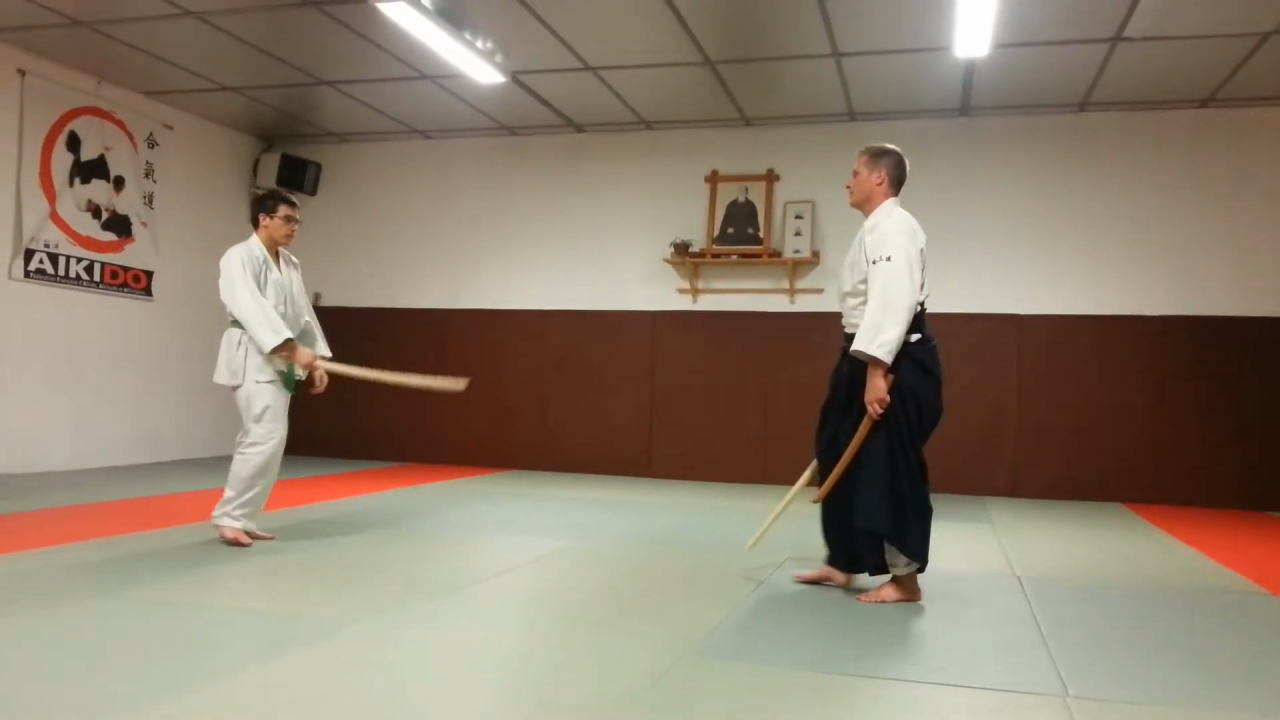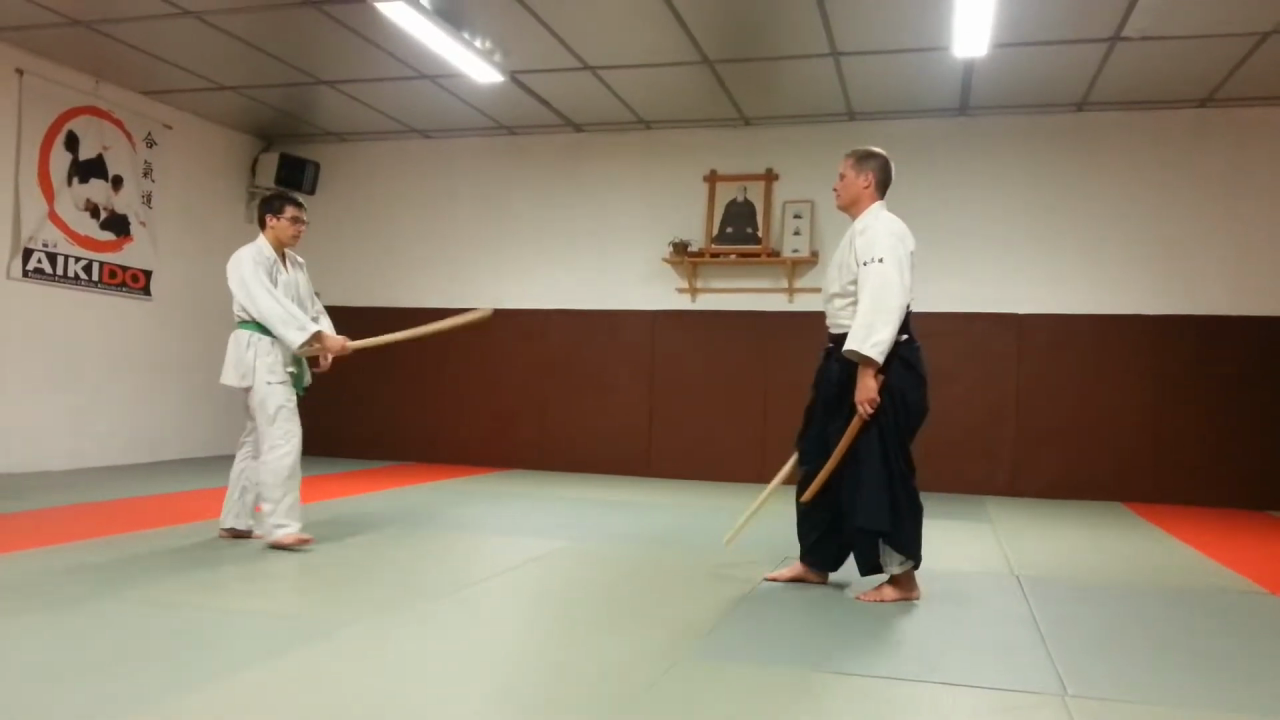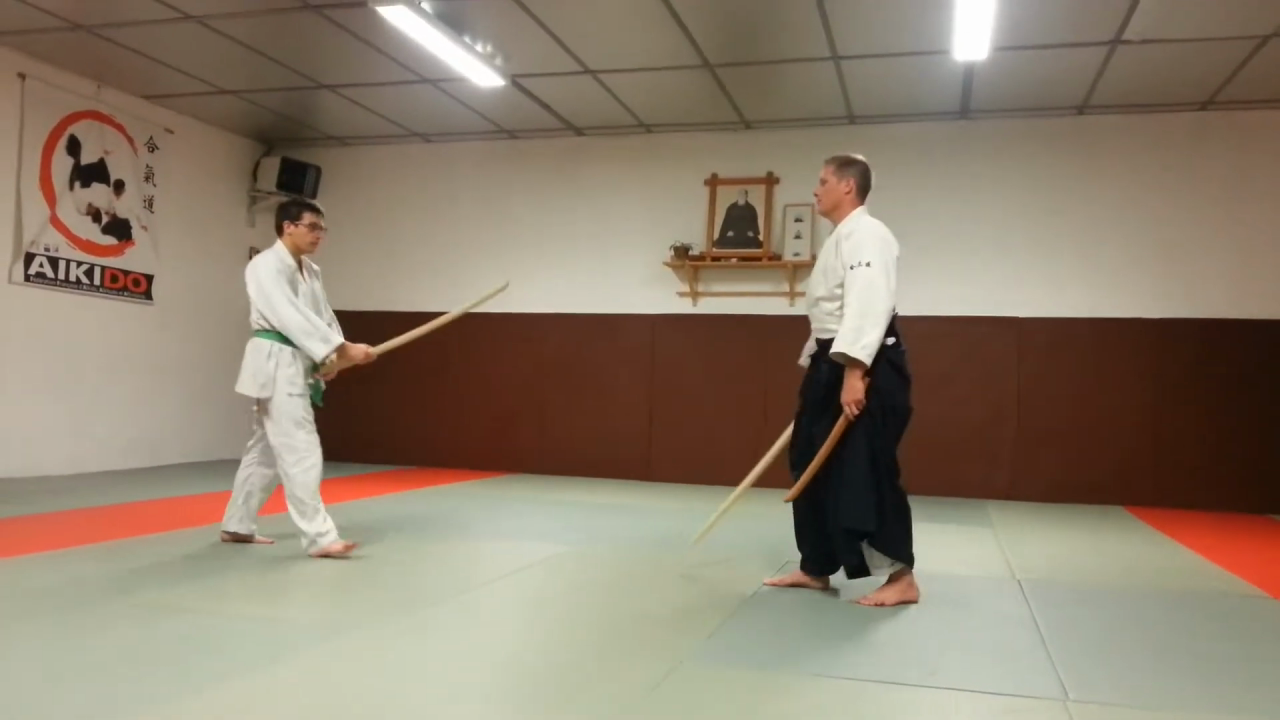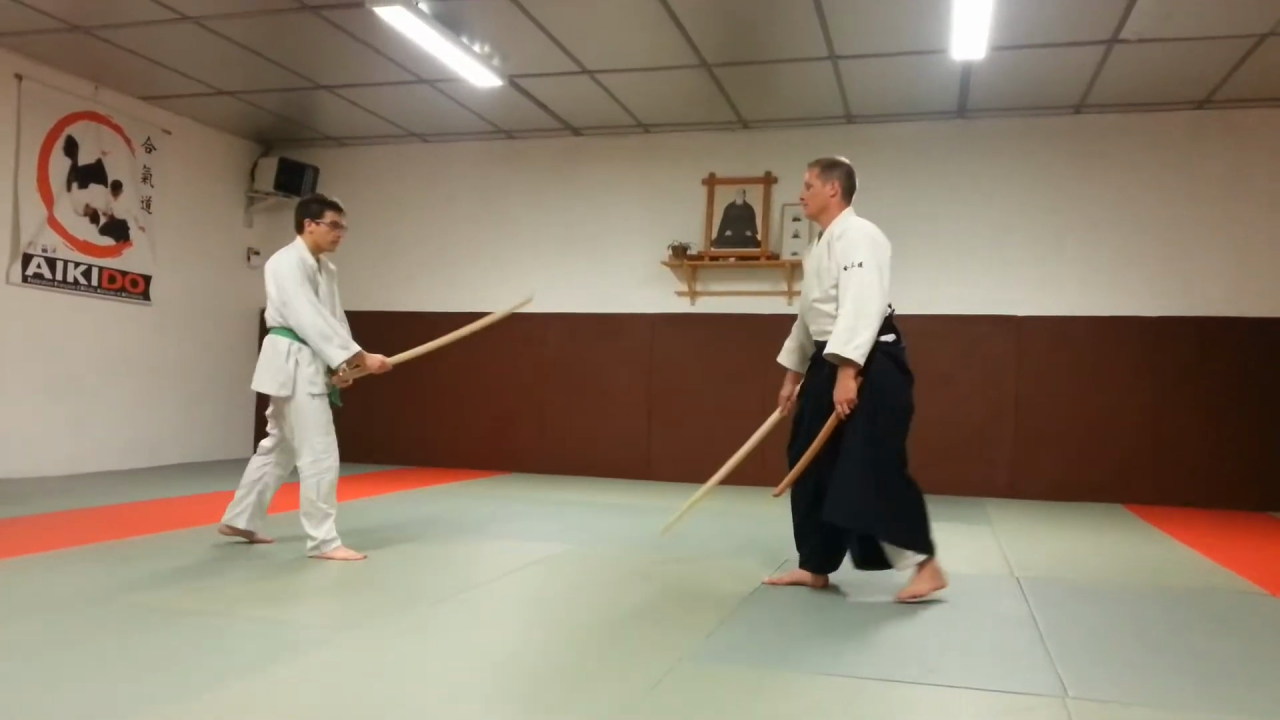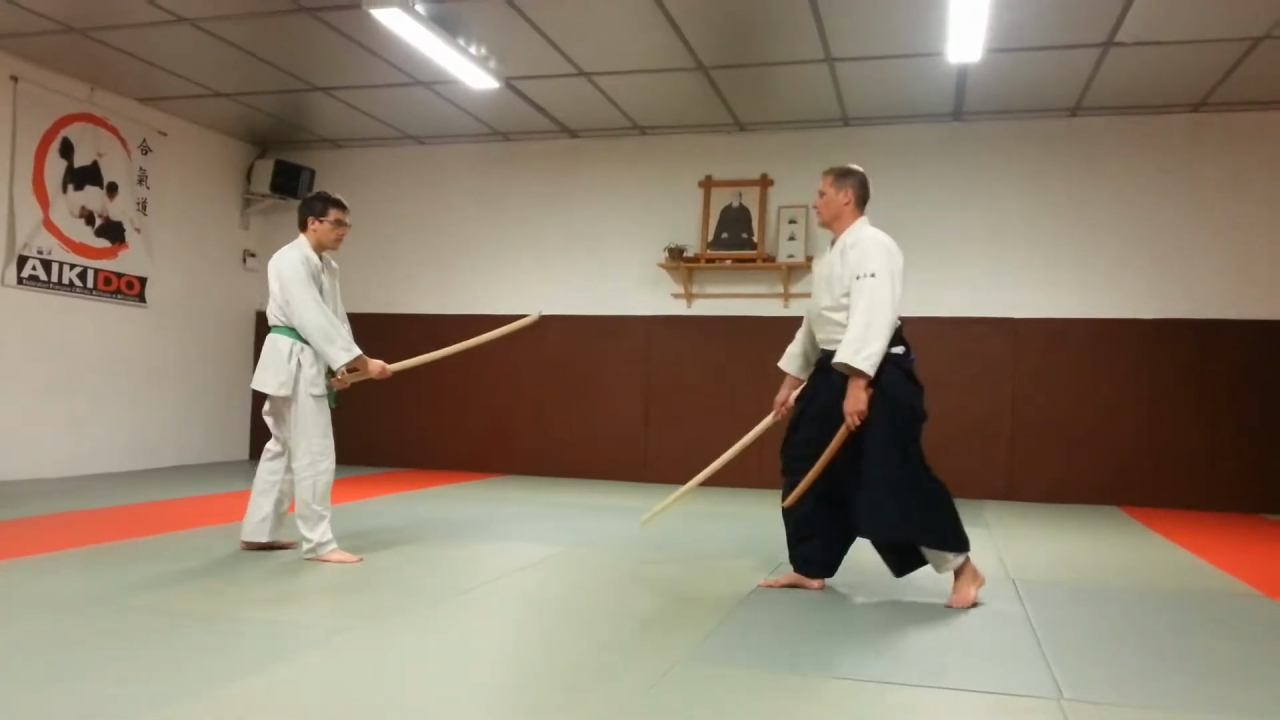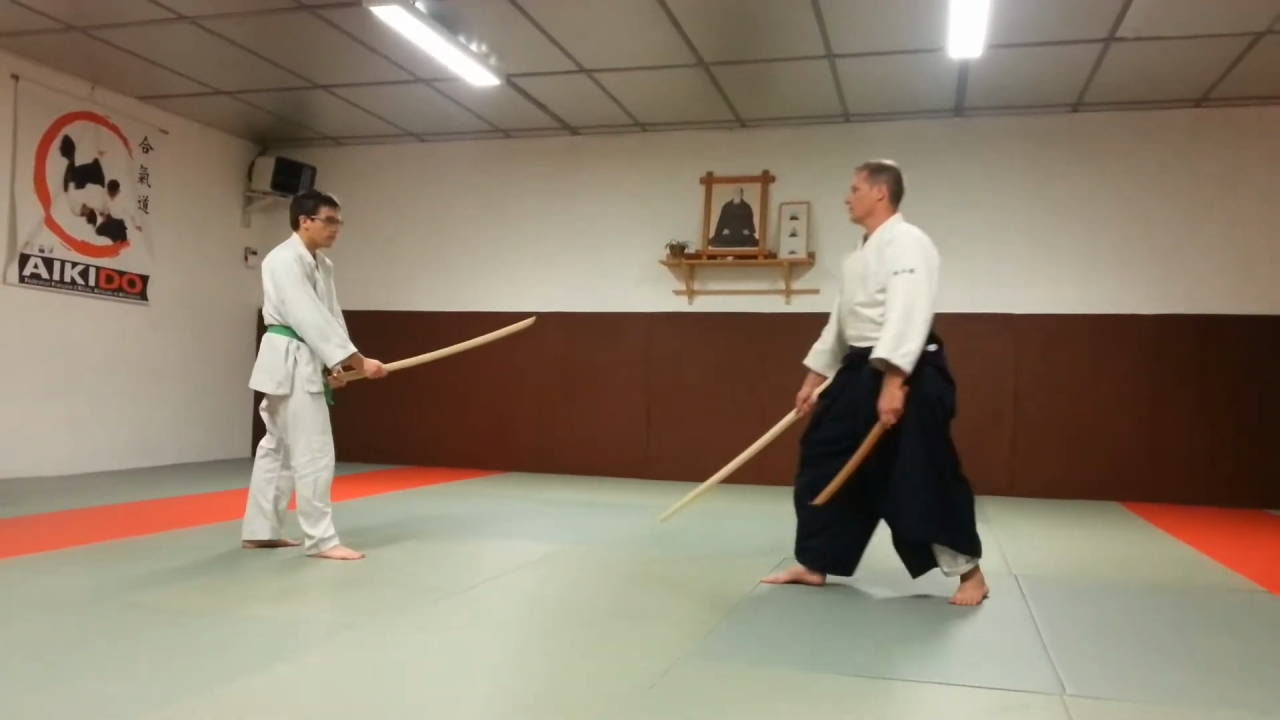
dt=0.2s
person 1, frame 1
left shoulder: (893, 227)
right shoulder: (877, 229)
left elbow: (894, 302)
left wrist: (878, 371)
left hip: (895, 364)
right hip: (870, 359)
left knee: (892, 470)
right knee: (841, 459)
left ankle: (905, 578)
right ankle: (842, 562)
person 1, frame 2
left shoulder: (882, 230)
right shoulder: (861, 232)
left elbow: (883, 305)
left wrist: (868, 371)
left hip: (879, 365)
right hip: (849, 362)
left knee: (880, 470)
right knee: (822, 460)
left ankle: (901, 577)
right ankle: (815, 562)
person 1, frame 3
left shoulder: (866, 234)
right shoulder: (839, 240)
left elbow: (869, 308)
left wrist: (855, 373)
right wrist: (817, 371)
left hip: (866, 367)
right hip: (833, 365)
left knee: (865, 472)
right knee: (815, 467)
left ankle: (900, 578)
right ankle: (816, 568)
person 1, frame 4
left shoulder: (857, 236)
right shoulder: (820, 246)
left elbow: (862, 308)
right elbow: (808, 317)
left wrist: (847, 373)
right wrist: (792, 374)
left hip: (867, 365)
right hip: (829, 365)
left knee: (871, 468)
right knee: (812, 464)
left ankle: (925, 565)
right ankle: (815, 566)
person 1, frame 5
left shoulder: (871, 246)
right shoulder: (832, 254)
left elbow: (873, 318)
right elbow: (813, 324)
left wrist: (859, 383)
right wrist: (791, 381)
left hip: (876, 375)
right hip: (833, 373)
left knee: (896, 475)
right knee: (806, 466)
left ankle: (962, 568)
right ankle: (810, 569)
person 1, frame 6
left shoulder: (906, 243)
right shoulder: (861, 252)
left elbow: (910, 315)
right elbow: (842, 320)
left wrist: (895, 382)
right wrist: (813, 378)
left hip: (907, 372)
right hip: (861, 370)
left knee: (925, 475)
right knee: (824, 458)
left ankle: (969, 572)
right ankle: (814, 564)
person 2, frame 1
left shoulder: (290, 264)
right shoulder: (240, 257)
left elbow: (303, 314)
right elbow: (253, 310)
left wrist: (315, 358)
right wrist: (294, 349)
left hip: (281, 359)
right hip: (253, 356)
left knee: (264, 440)
right knee: (267, 436)
left ankle: (240, 519)
right ankle: (231, 515)
person 2, frame 2
left shoulder: (296, 264)
right shoulder: (247, 259)
left elbow: (312, 307)
right elbow: (272, 308)
left wrist: (326, 343)
right wrist: (320, 338)
left hip: (284, 358)
right hip: (260, 356)
left knee: (257, 442)
right knee: (284, 436)
left ankle: (235, 521)
right ankle: (281, 525)
person 2, frame 3
left shoulder: (310, 270)
right shoulder: (266, 266)
left elbow: (324, 316)
right elbow: (293, 319)
left wrist: (334, 356)
right wrist: (343, 348)
left hip: (297, 366)
right hip: (277, 364)
left knee: (265, 449)
right knee: (300, 450)
left ankle: (237, 525)
right ankle: (320, 536)
person 2, frame 4
left shoulder: (325, 268)
right shoulder: (287, 263)
left elbow: (334, 319)
right elbow: (312, 321)
left wrist: (342, 365)
right wrist: (360, 357)
left hip: (309, 364)
right hip: (293, 363)
left knee: (278, 448)
right knee: (319, 452)
left ankle: (239, 519)
right ankle: (323, 540)
person 2, frame 5
left shoulder: (326, 265)
right shoulder: (291, 261)
left elbow: (335, 319)
right elbow: (315, 321)
left wrist: (340, 368)
right wrist: (362, 362)
left hip: (306, 363)
right hip: (294, 362)
left knee: (282, 449)
right knee: (314, 454)
left ankle: (258, 531)
right ankle: (319, 543)
person 2, frame 6
left shoulder: (321, 264)
right shoulder: (285, 261)
left elbow: (331, 316)
right elbow: (311, 319)
left wrist: (334, 366)
right wrist: (358, 361)
left hip: (303, 362)
right hip: (291, 361)
left knee: (277, 448)
right knee: (313, 452)
left ankle: (259, 530)
right ankle: (321, 539)
